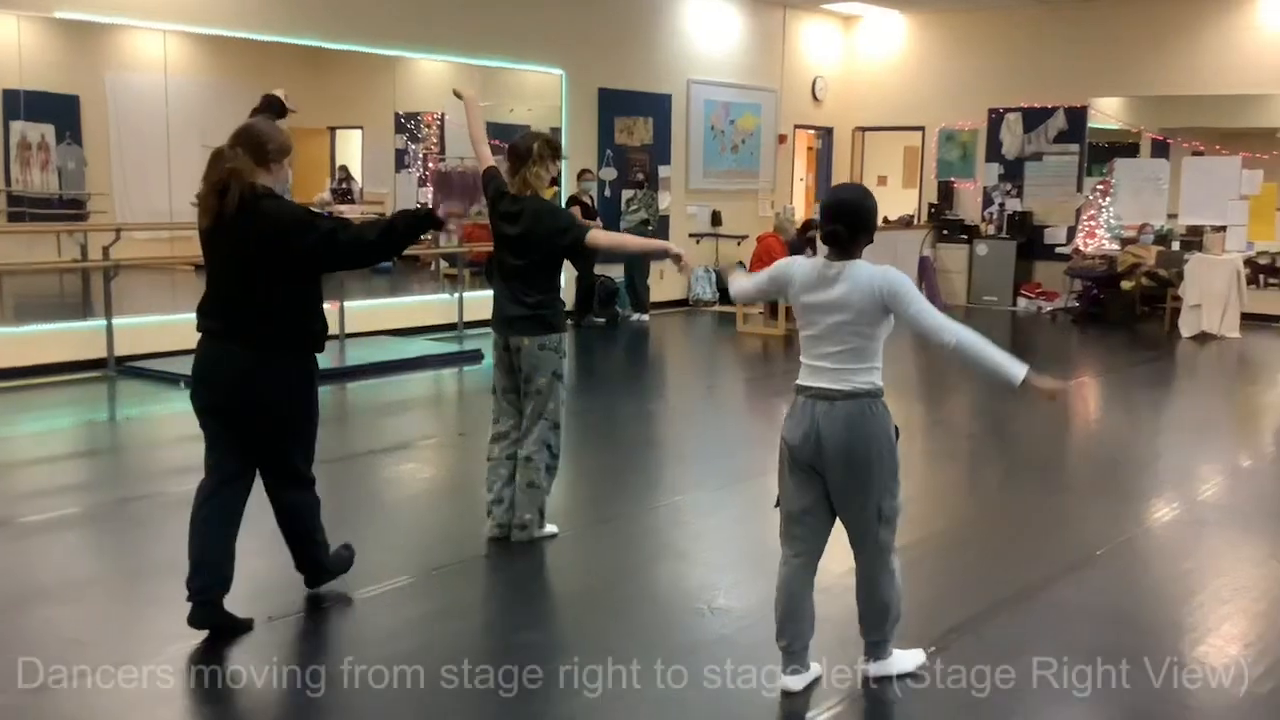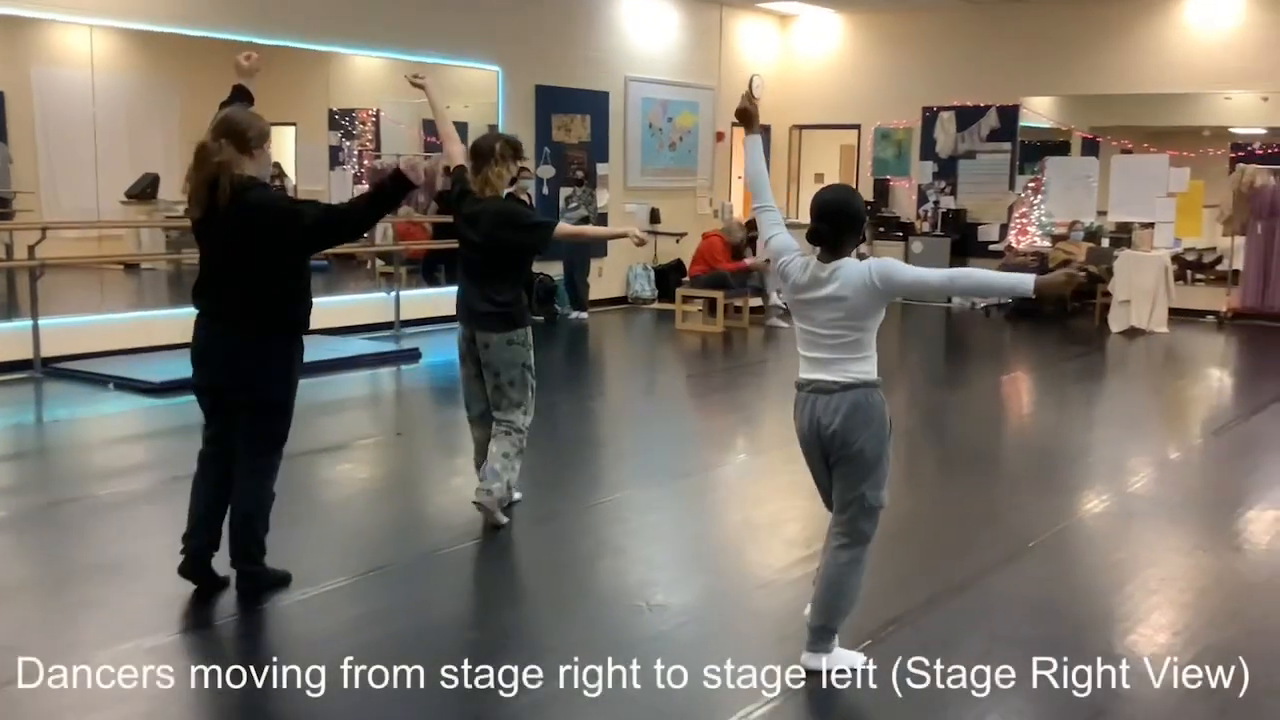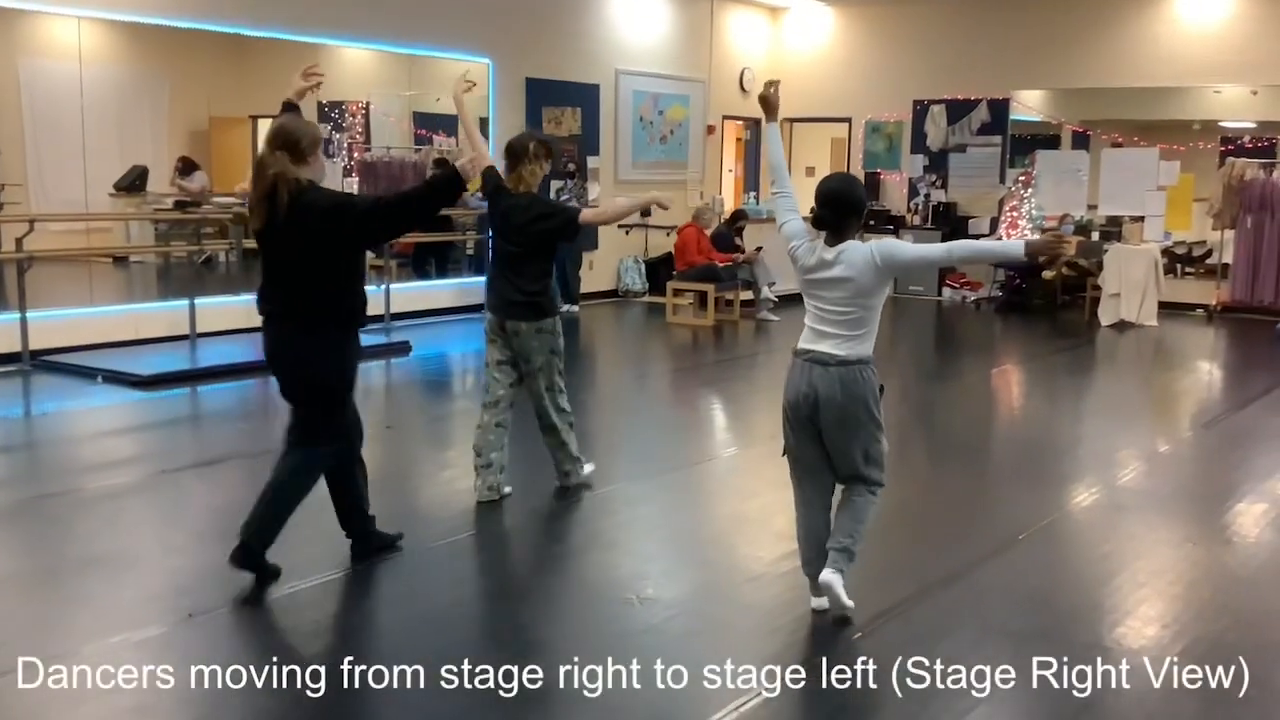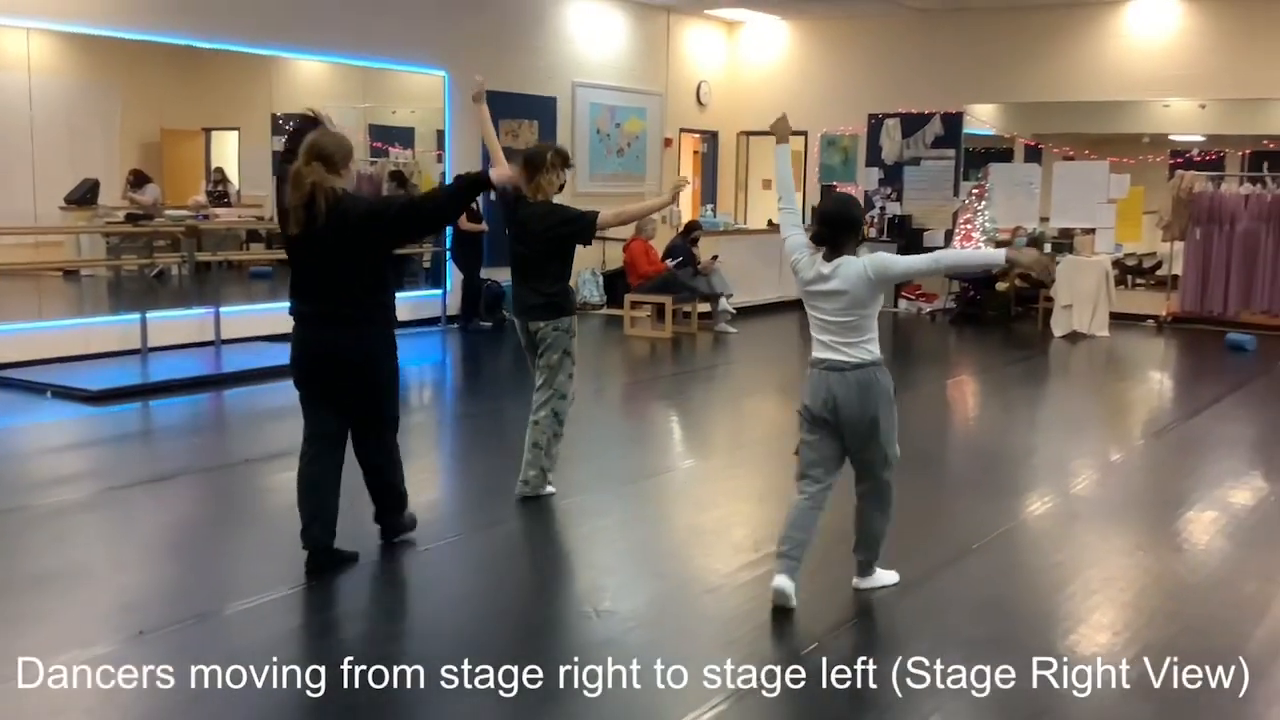
dt=0.7s
person 1, frame 1
left shoulder: (792, 273)
right shoulder: (883, 282)
left elbow: (744, 290)
right elbow: (949, 333)
left wrist: (738, 278)
right wrist: (1022, 375)
left hip: (804, 416)
right hip: (859, 419)
left knee: (799, 546)
right knee: (873, 546)
left ankle: (794, 664)
right ankle: (878, 654)
person 1, frame 2
left shoulder: (792, 269)
right shoulder: (873, 276)
left elbow: (763, 208)
right elbow: (954, 280)
left wrist: (752, 134)
right wrist: (1035, 283)
left hip: (809, 405)
right hip: (857, 408)
left knee: (842, 517)
right knee: (852, 528)
left ankle: (824, 611)
right ankle: (820, 645)
person 1, frame 3
left shoulder: (802, 250)
right shoulder: (877, 257)
left elbow: (781, 190)
right elbow: (953, 252)
left wrist: (771, 120)
right wrist: (1027, 248)
left hip: (803, 376)
right hip: (850, 381)
left knee: (811, 487)
right knee: (864, 480)
left ankle: (817, 584)
right ankle: (835, 565)
person 1, frame 4
left shoulder: (803, 264)
right shoulder: (871, 269)
left elbow: (787, 208)
right elbow: (942, 260)
left wrist: (782, 143)
right wrist: (1010, 257)
left hip: (820, 382)
right hip: (864, 383)
left knee: (812, 483)
right knee: (874, 483)
left ankle: (786, 571)
right ankle: (867, 570)
person 2, frame 1
left shoulder: (219, 209)
right shoulder: (283, 219)
left elbow: (243, 150)
right elbow: (358, 241)
left wrist: (270, 111)
right wrist: (426, 219)
left hip: (217, 363)
right hip: (274, 368)
left knee: (224, 479)
right knee: (289, 475)
left ankle: (206, 599)
right ankle: (317, 566)
person 2, frame 2
left shoulder: (209, 196)
right shoulder: (266, 208)
left elbow: (225, 135)
right elbow: (340, 222)
left wrist: (242, 88)
right wrist: (399, 182)
left hip: (214, 341)
right hip: (264, 348)
left knee: (219, 448)
right knee: (257, 456)
left ankle: (197, 554)
right ankle: (250, 568)
person 2, frame 3
left shoulder: (269, 201)
right shoulder: (327, 208)
left elbow: (279, 144)
right elbow: (397, 210)
left wrist: (292, 101)
right wrist: (454, 178)
left hip: (284, 336)
right hip: (322, 340)
left knee: (341, 434)
right knee: (310, 445)
left ankle: (362, 533)
right ankle: (252, 545)
person 2, frame 4
left shoulder: (296, 210)
right shoulder: (365, 214)
left elbow: (296, 167)
right elbow: (431, 208)
left wrist: (308, 129)
right wrist: (483, 181)
left hip: (311, 342)
right hip: (364, 342)
left knee: (322, 441)
right knee: (377, 433)
left ankle: (319, 545)
right ankle: (392, 520)
person 3, frame 1
left shoulder: (499, 198)
right shoulder: (547, 215)
left elbow: (482, 149)
right elbow: (603, 239)
left wrist: (469, 101)
right wrist: (664, 247)
left hip: (504, 328)
right hip: (540, 332)
left knee: (505, 424)
right knee: (539, 426)
left ankle: (499, 515)
right ankle: (526, 521)
person 3, frame 2
left shoulder: (462, 199)
right shoulder: (511, 214)
left elbow: (450, 140)
right elbow: (572, 232)
left wrist: (429, 92)
right wrist: (623, 233)
left hip: (471, 323)
right hip: (506, 327)
left knee: (481, 412)
right knee: (512, 414)
left ankle: (498, 487)
right ankle: (492, 488)
person 3, frame 3
left shoulder: (496, 195)
right shoulder: (543, 211)
left elbow: (477, 144)
right elbow: (600, 216)
left wrist: (459, 98)
right wrist: (647, 201)
left hip: (498, 314)
right hip: (536, 317)
left knee: (496, 396)
right knee: (549, 396)
left ankle: (489, 481)
right ankle: (570, 473)
person 3, frame 4
left shoulder: (513, 204)
right shoulder: (560, 217)
left elbow: (495, 155)
right elbow: (619, 217)
left wrist: (481, 104)
right wrist: (668, 199)
left hip: (524, 313)
right hip: (554, 316)
left knee: (549, 388)
right knee: (551, 395)
left ankle: (539, 465)
right ankle: (532, 479)
